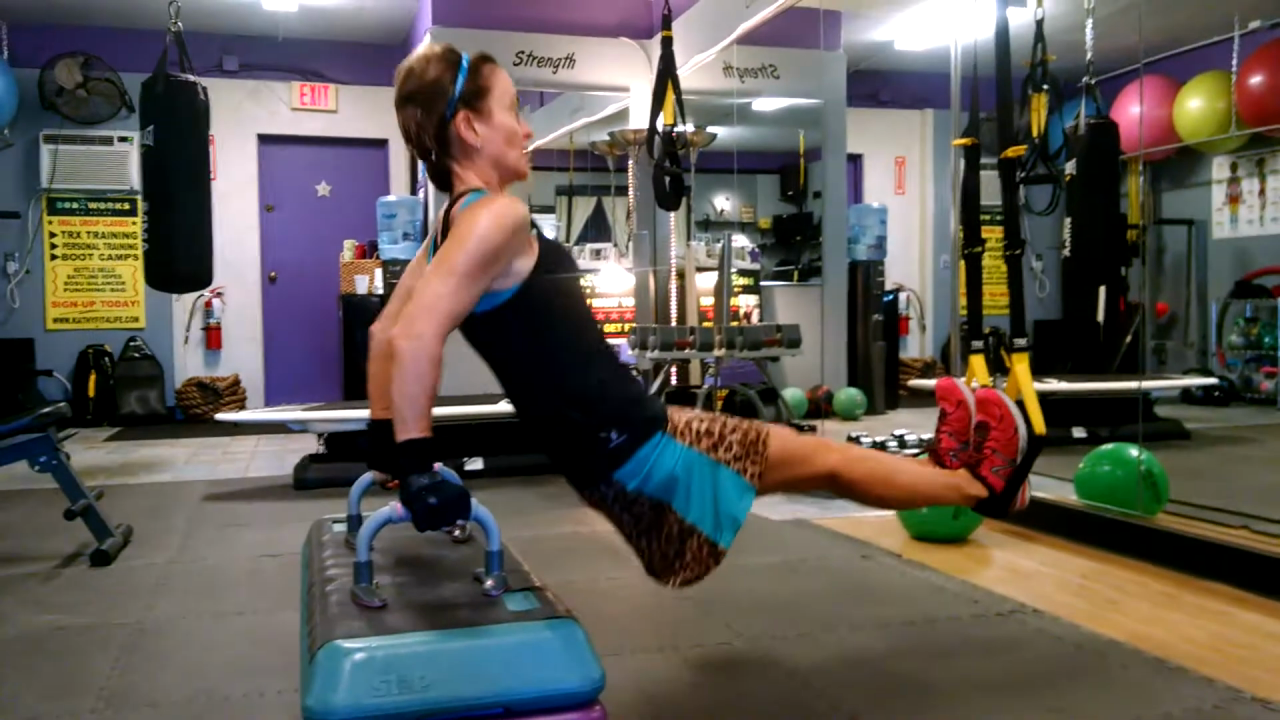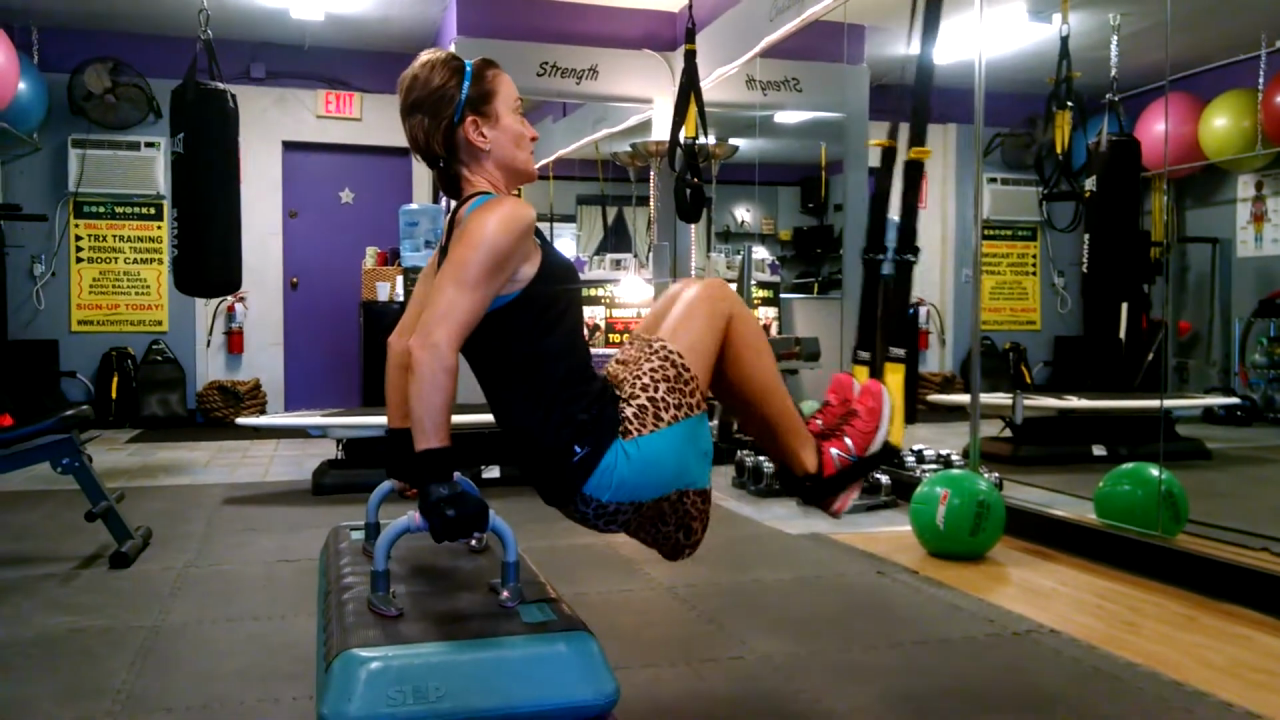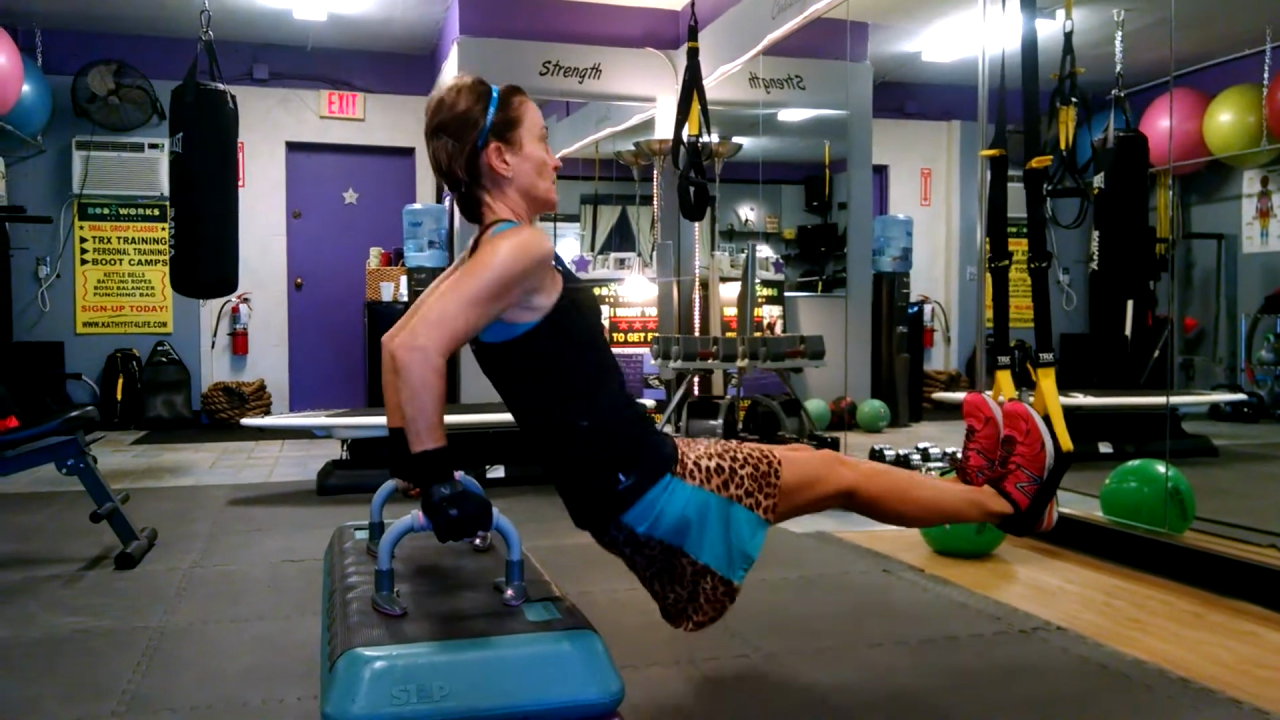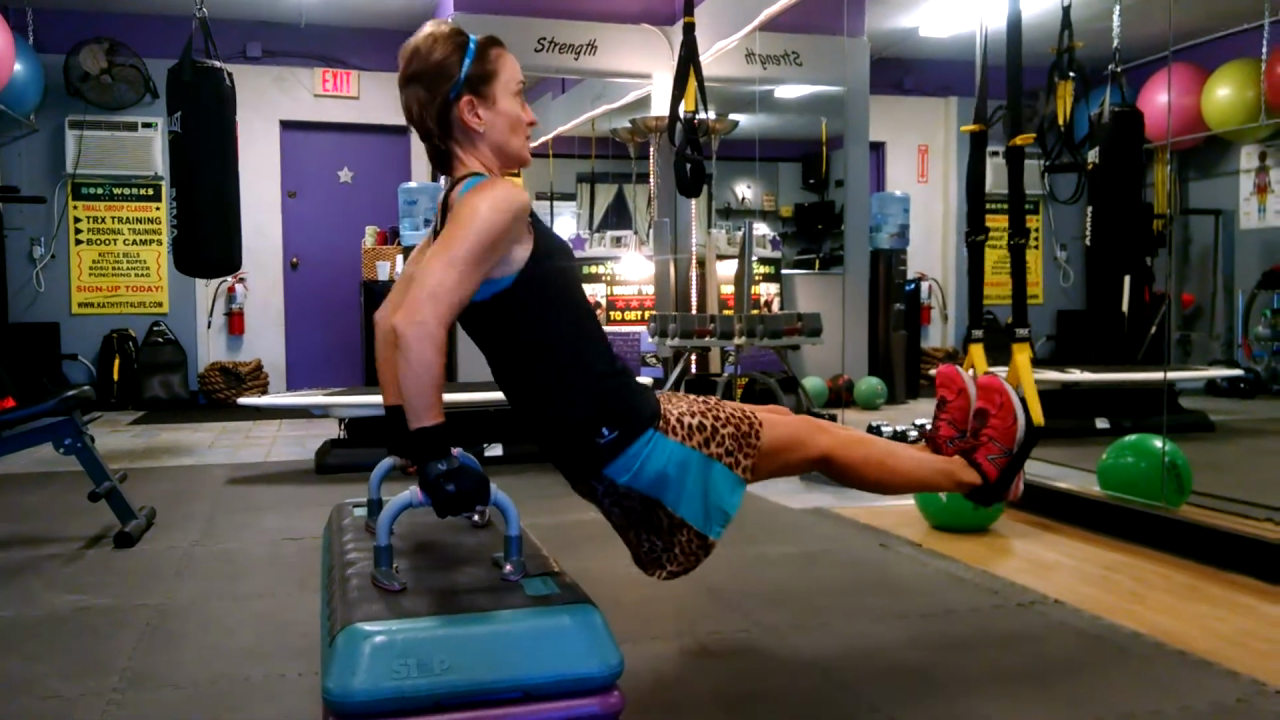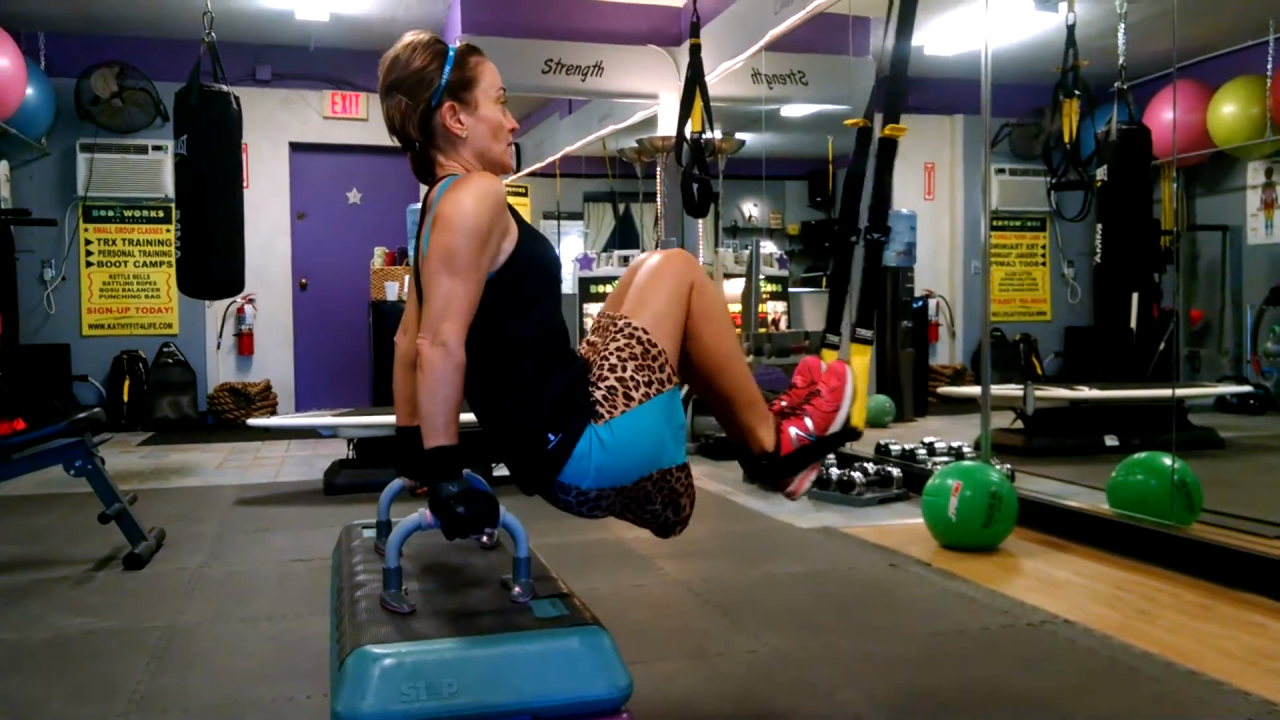
dt=1s
person 1, frame 1
left shoulder: (456, 225)
right shoulder: (496, 218)
left elbow: (383, 335)
right elbow: (412, 340)
left wrist: (393, 452)
right wrist: (419, 466)
left hip: (610, 449)
right hip: (629, 451)
left knee: (798, 447)
right knee: (821, 457)
left ankle: (942, 472)
right ankle: (981, 487)
person 1, frame 2
left shoulder: (465, 227)
right shoulder: (503, 219)
left elbow: (402, 345)
right elbow: (432, 350)
left wrist: (407, 460)
right wrist: (437, 482)
left hip: (577, 465)
right hip: (608, 468)
left knee: (687, 301)
right knee: (712, 299)
left ankle: (803, 448)
right ankle: (811, 464)
person 1, frame 3
left shoulder: (485, 255)
right shoulder: (520, 248)
left elbow: (395, 347)
right elbow: (415, 352)
left wrist: (413, 466)
right wrist: (440, 482)
left hip: (626, 480)
right hip: (643, 490)
left knee: (804, 460)
right knee: (836, 473)
left ankle: (971, 489)
right ankle: (1006, 504)
person 1, frame 4
left shoulder: (461, 209)
right shoulder: (496, 203)
left elbow: (389, 320)
right elbow: (414, 326)
left wrist: (411, 438)
right wrist: (434, 453)
left hip: (605, 436)
right hip: (622, 443)
left knee: (779, 422)
right knee: (813, 439)
left ankle: (939, 456)
right ankle: (976, 473)
person 1, frame 5
left shoulder: (442, 206)
right shoulder: (474, 195)
left elbow: (410, 344)
right elbow: (441, 345)
left wrist: (415, 458)
right wrist: (445, 475)
left hip: (558, 449)
right hip: (580, 454)
left knee: (657, 274)
right knee: (675, 270)
left ankle: (761, 429)
right ankle: (770, 441)
